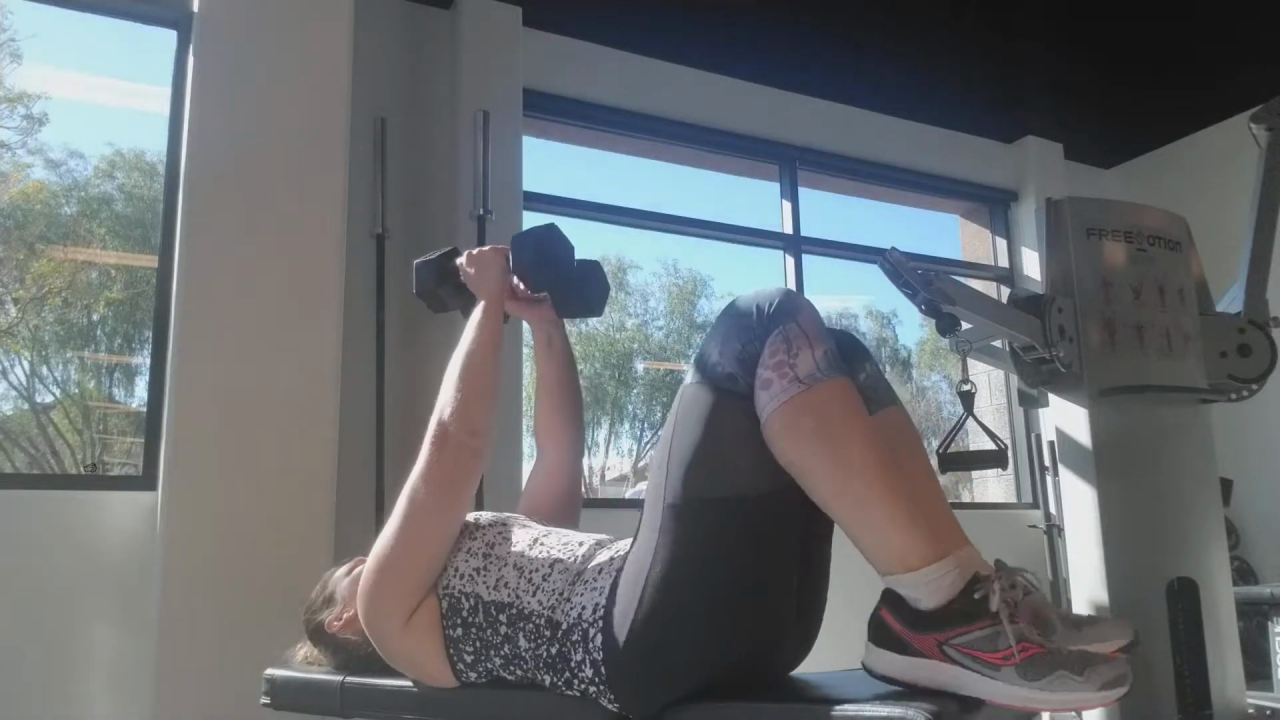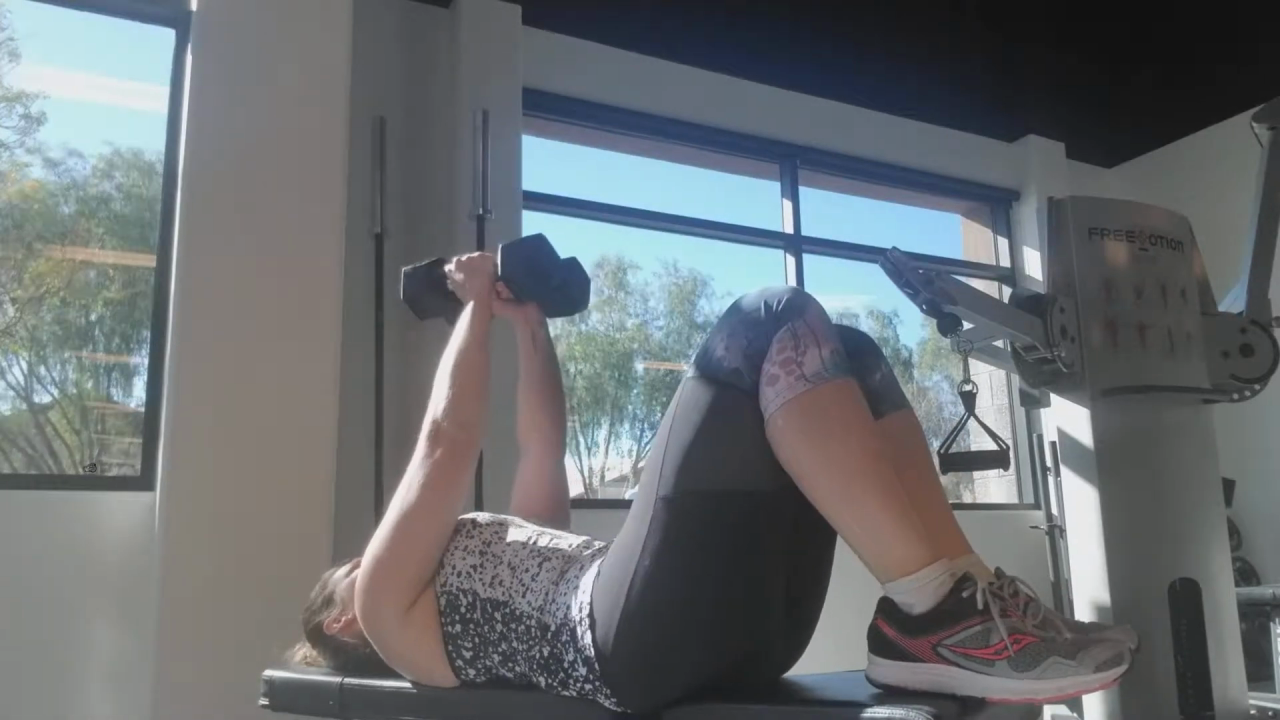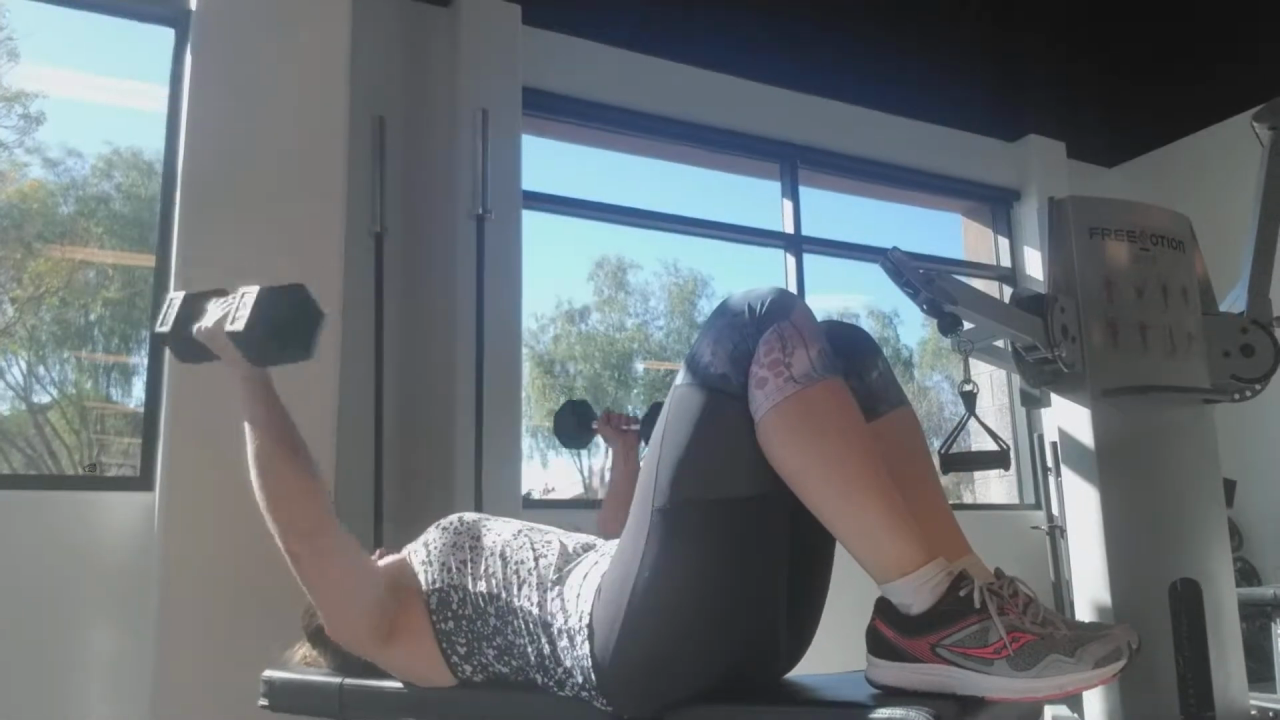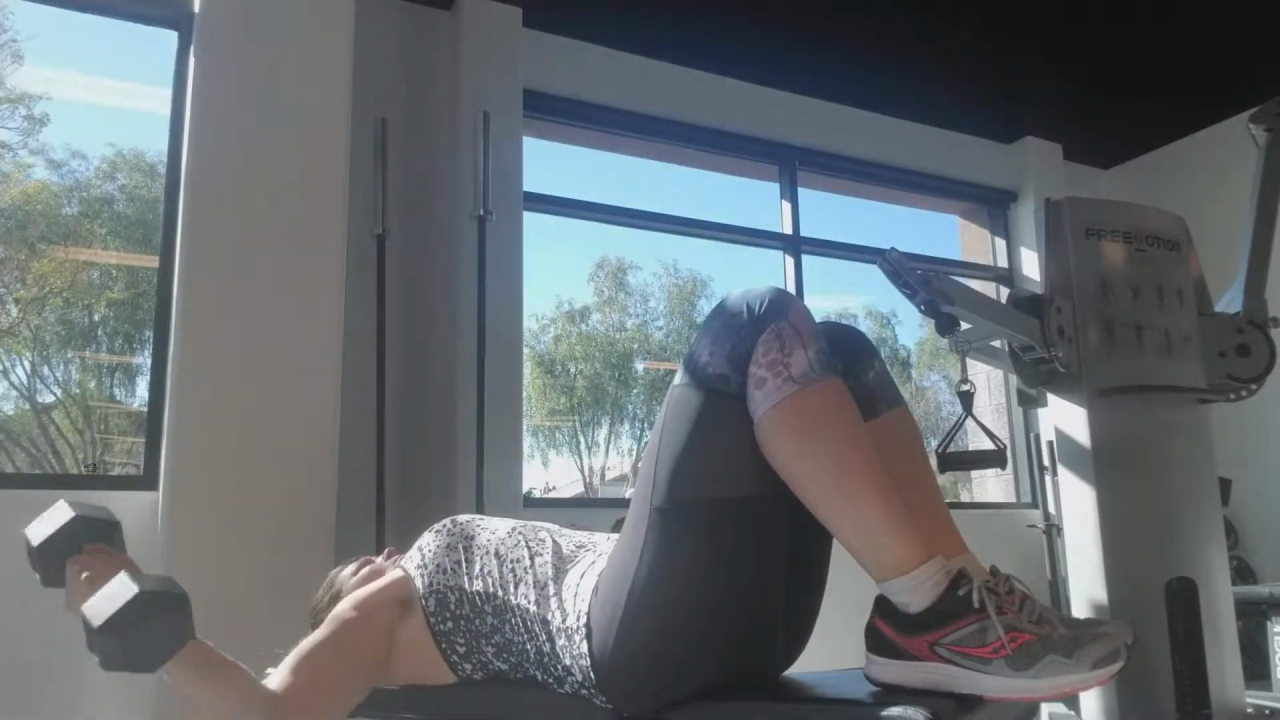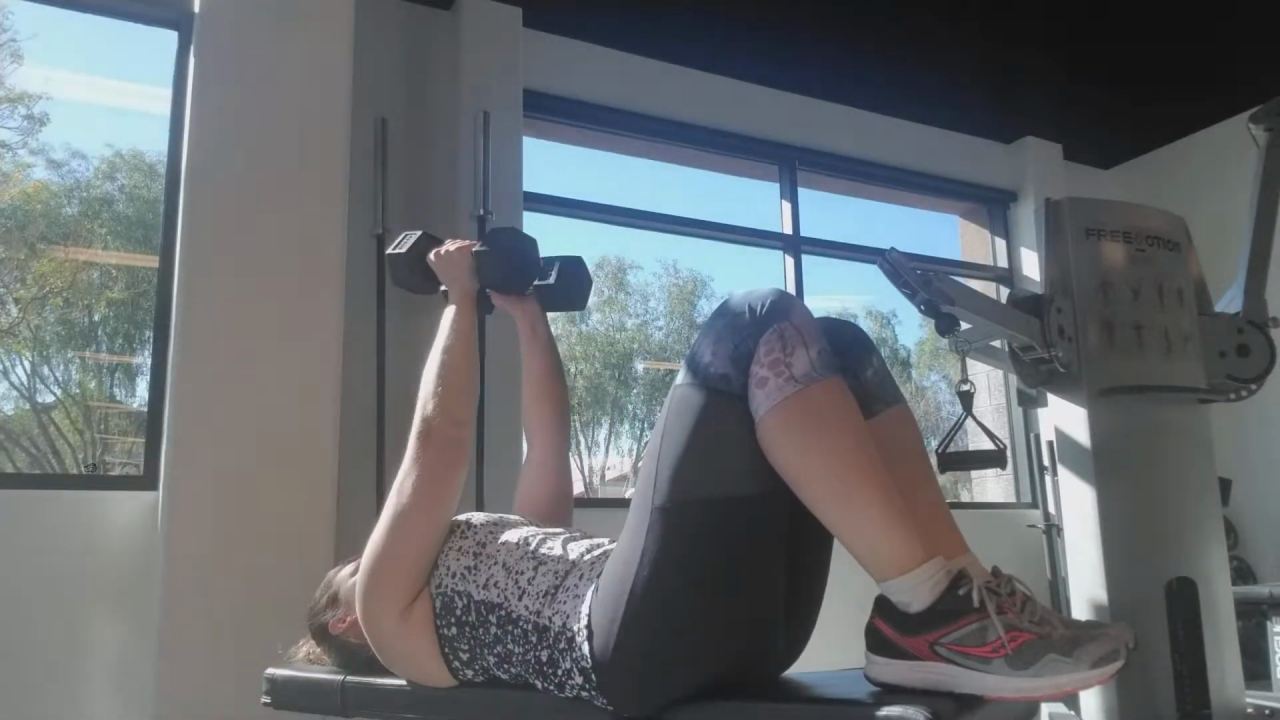
dt=1s
person 1, frame 1
left shoulder: (506, 548)
right shoulder: (392, 608)
left elbow: (559, 452)
right elbow: (456, 439)
left wrist: (544, 325)
right wrist: (489, 302)
left hip: (744, 624)
right hip: (651, 643)
left knee: (835, 357)
right knee: (770, 324)
left ankle: (970, 597)
right ankle: (936, 618)
person 1, frame 2
left shoulder: (501, 552)
right shoulder: (392, 608)
left elbow: (543, 449)
right elbow: (447, 440)
left wrist: (527, 321)
right wrist: (475, 306)
left hip: (742, 623)
right hip: (643, 638)
left knee: (843, 355)
right knee: (779, 324)
left ankle: (963, 595)
right ankle: (932, 621)
person 1, frame 3
left shoulder: (478, 564)
right shoulder: (383, 620)
right elbow: (313, 538)
left wrist: (626, 458)
right wrist: (251, 379)
left hip: (730, 625)
right hip: (636, 641)
left knee: (843, 351)
right knee: (761, 325)
left ankle: (957, 597)
right ankle: (931, 624)
person 1, frame 4
left shoulder: (458, 559)
right shoulder: (383, 622)
left hip: (730, 623)
left knee: (836, 351)
right knee: (757, 325)
left ankle: (949, 601)
right ankle: (929, 619)
person 1, frame 5
left shoulder: (501, 547)
right shoulder: (394, 609)
left elbow: (549, 442)
right elbow: (438, 438)
left wrist: (526, 315)
right wrist: (461, 299)
left hip: (738, 623)
right hip: (642, 642)
left knee: (838, 348)
right knee: (759, 327)
left ankle: (959, 589)
right ankle: (931, 616)
